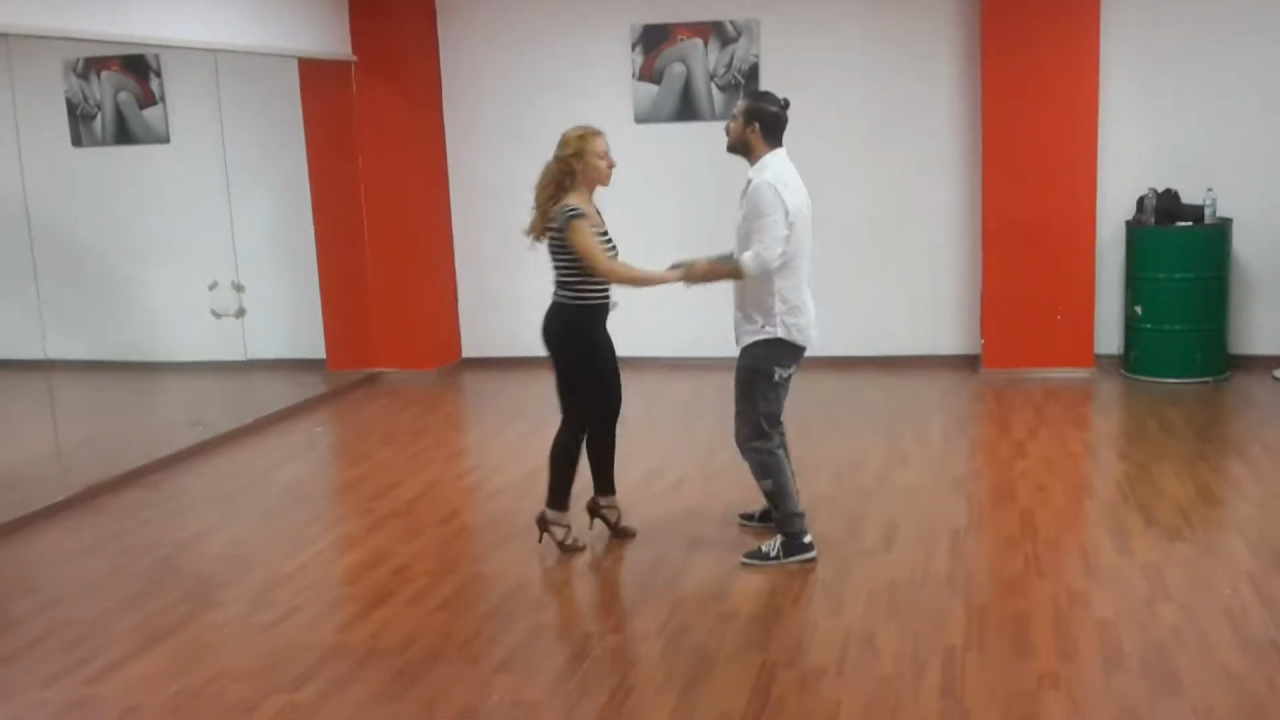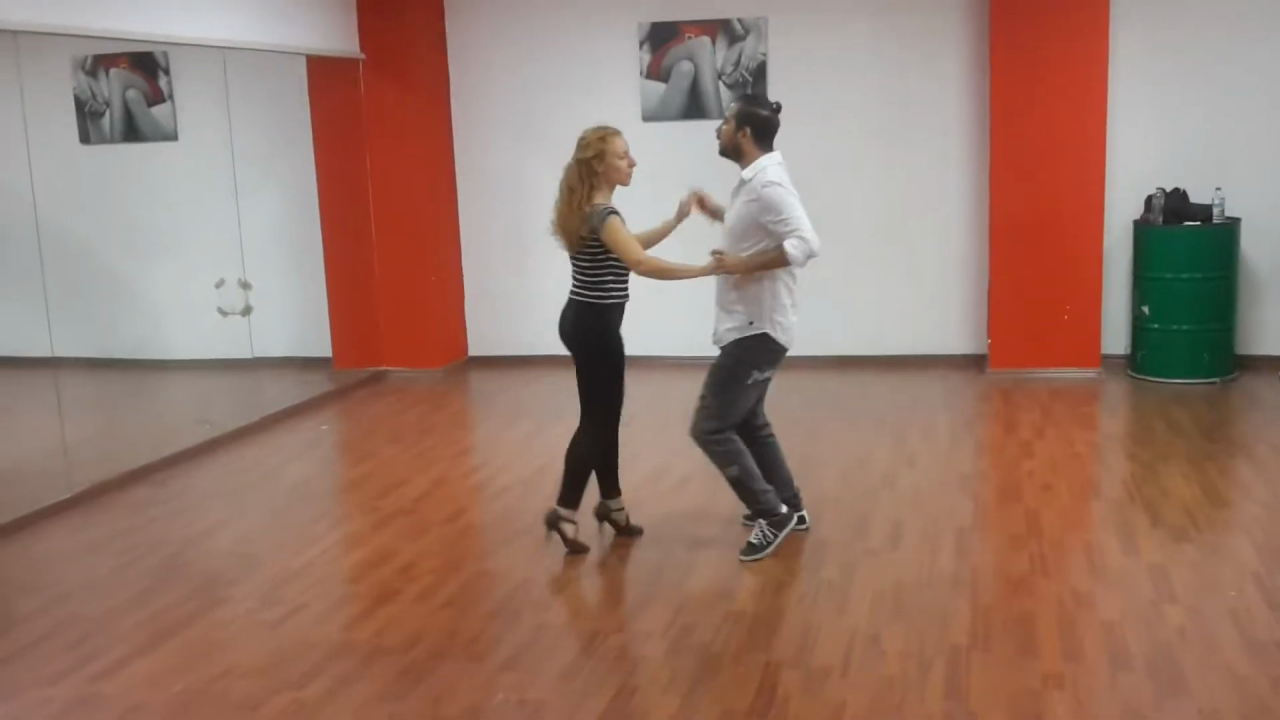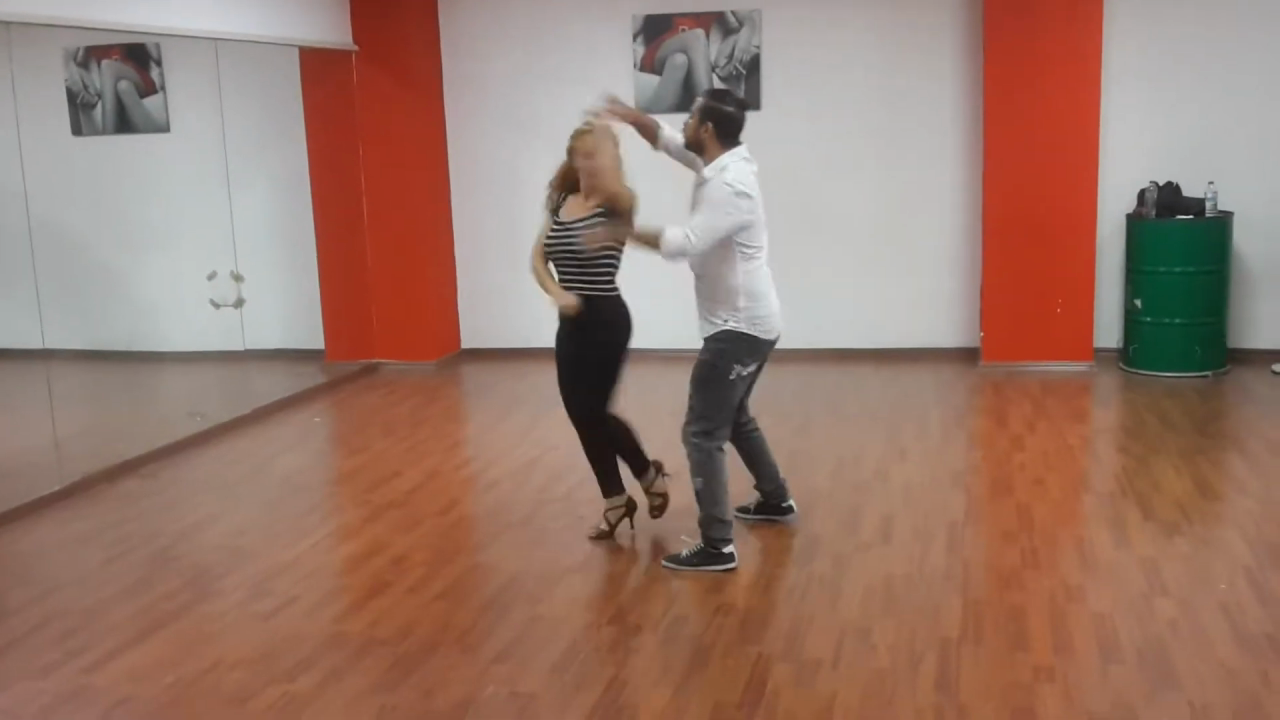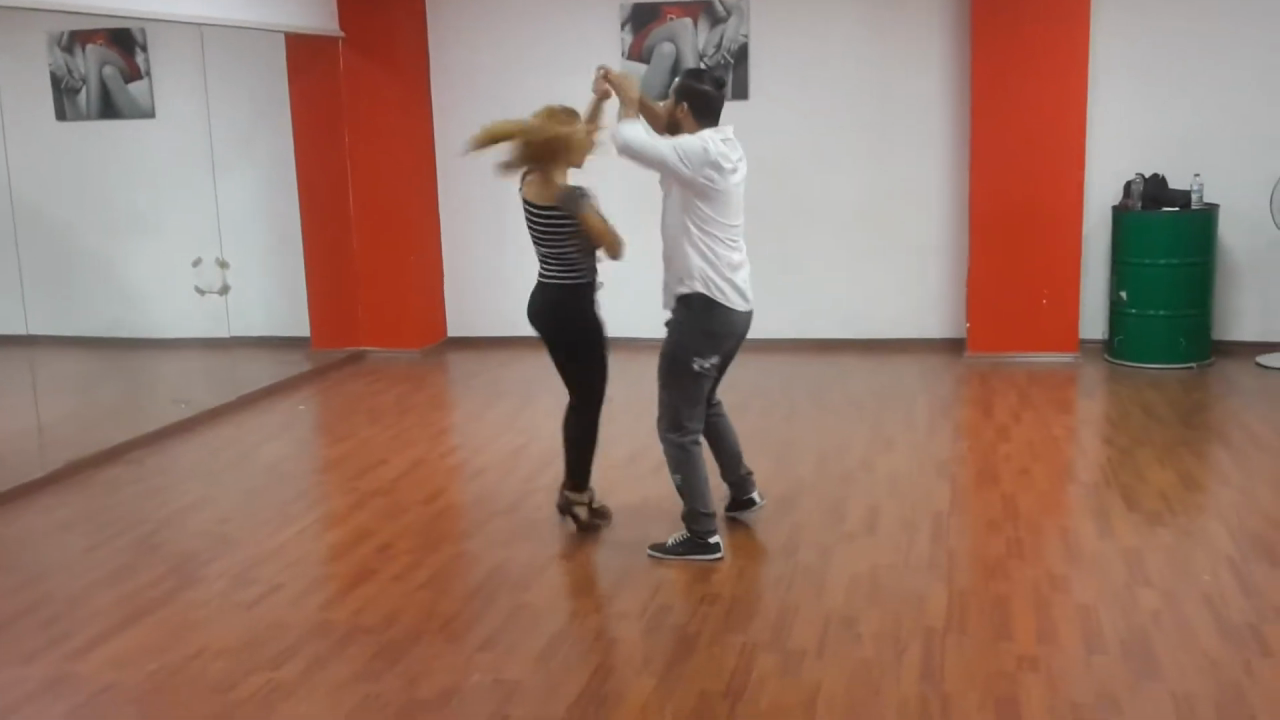
dt=0.3s
person 1, frame 1
left shoulder: (767, 184)
right shoulder: (774, 175)
left elbow: (765, 259)
left wrist: (712, 272)
right wrist: (715, 263)
left hip: (772, 330)
right hip: (773, 325)
left knee: (754, 435)
right knee: (764, 425)
left ankle: (795, 537)
right ankle: (782, 511)
person 1, frame 2
left shoulder: (768, 185)
right shoulder: (755, 180)
left elbow: (806, 244)
left wrist: (745, 265)
right wrist: (716, 213)
left hip: (756, 330)
right hip: (749, 326)
left knee: (710, 427)
right knee: (748, 422)
left ankle: (771, 512)
right ankle: (789, 507)
person 1, frame 3
left shoulder: (729, 185)
right shoulder: (725, 161)
left elbow: (685, 244)
right elbow: (668, 138)
left wrist: (624, 233)
right wrist: (628, 115)
left hip: (741, 327)
right hip: (747, 321)
left knee: (703, 433)
right knee: (735, 416)
left ankle: (718, 545)
right ankle: (776, 497)
person 1, frame 4
left shoulder: (700, 154)
right shoulder: (720, 142)
left elbow: (630, 139)
right elbow: (666, 128)
left wrist: (627, 93)
right wrist: (633, 95)
left hip: (703, 309)
right hip: (733, 305)
left knee: (678, 425)
right knee: (704, 403)
left ankle: (703, 535)
right ankle: (742, 490)
person 2, frame 1
left shoulder: (570, 211)
right shoulder: (572, 215)
left elbow: (603, 267)
right elbow: (608, 271)
left wrist: (660, 273)
right wrist: (667, 276)
left hip: (573, 324)
right hip: (579, 326)
left knee: (604, 411)
right knee: (577, 419)
left ankle: (604, 500)
right ankle: (555, 514)
person 2, frame 2
left shoulder: (589, 210)
right shoulder: (602, 214)
left elbow: (629, 250)
right elbow: (644, 265)
left wrist: (677, 219)
right wrist: (705, 268)
left hip: (583, 321)
right hip: (596, 326)
left knee: (603, 416)
right knee: (597, 420)
left ankle: (610, 503)
right ankle: (564, 512)
person 2, frame 3
left shoulder: (616, 205)
right shoulder: (559, 206)
left elbow: (619, 192)
right elbow: (538, 258)
left wrist: (603, 136)
right wrist: (557, 291)
left hip: (602, 321)
right hip: (575, 322)
left knee: (588, 413)
right knee: (586, 413)
left ankle: (649, 474)
right ankle: (621, 495)
person 2, frame 4
left shoulder: (532, 182)
right shoulder: (573, 198)
left elbow: (574, 142)
right elbow: (615, 250)
left wrist: (597, 103)
left hip: (550, 303)
right hip: (573, 309)
left knee: (586, 397)
right knee: (588, 398)
left ankle: (577, 490)
right ankle: (576, 495)
